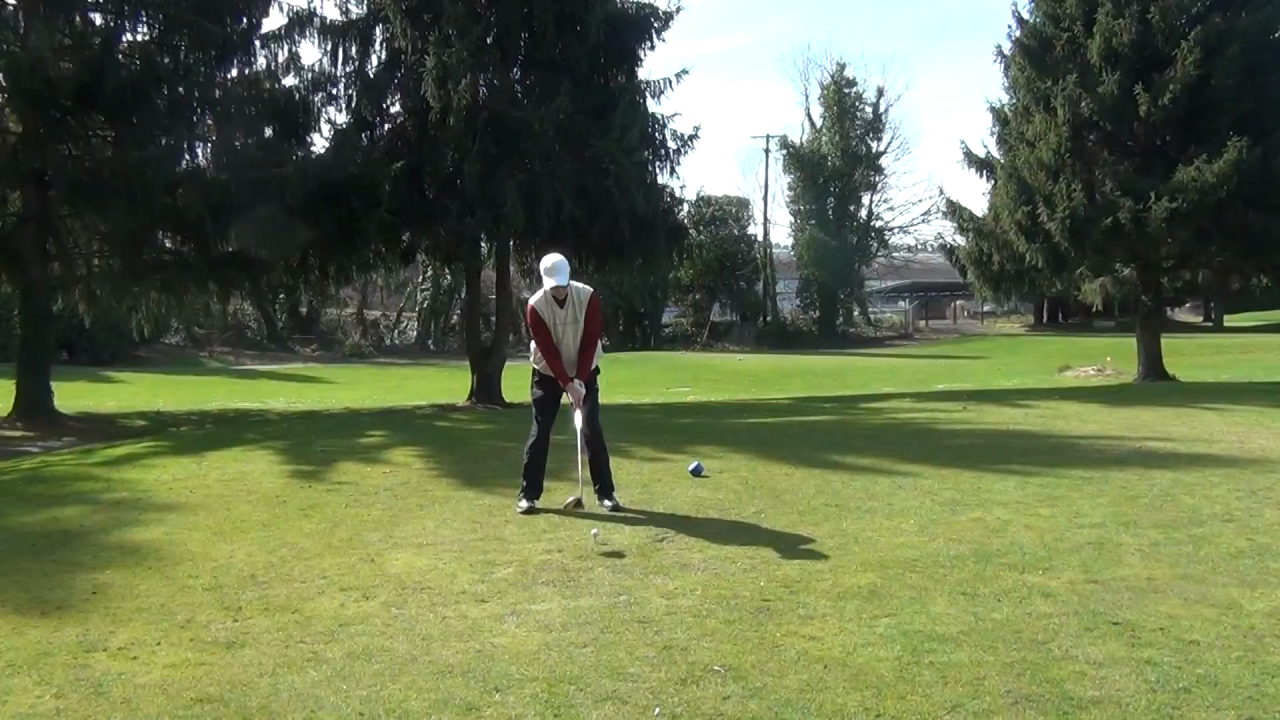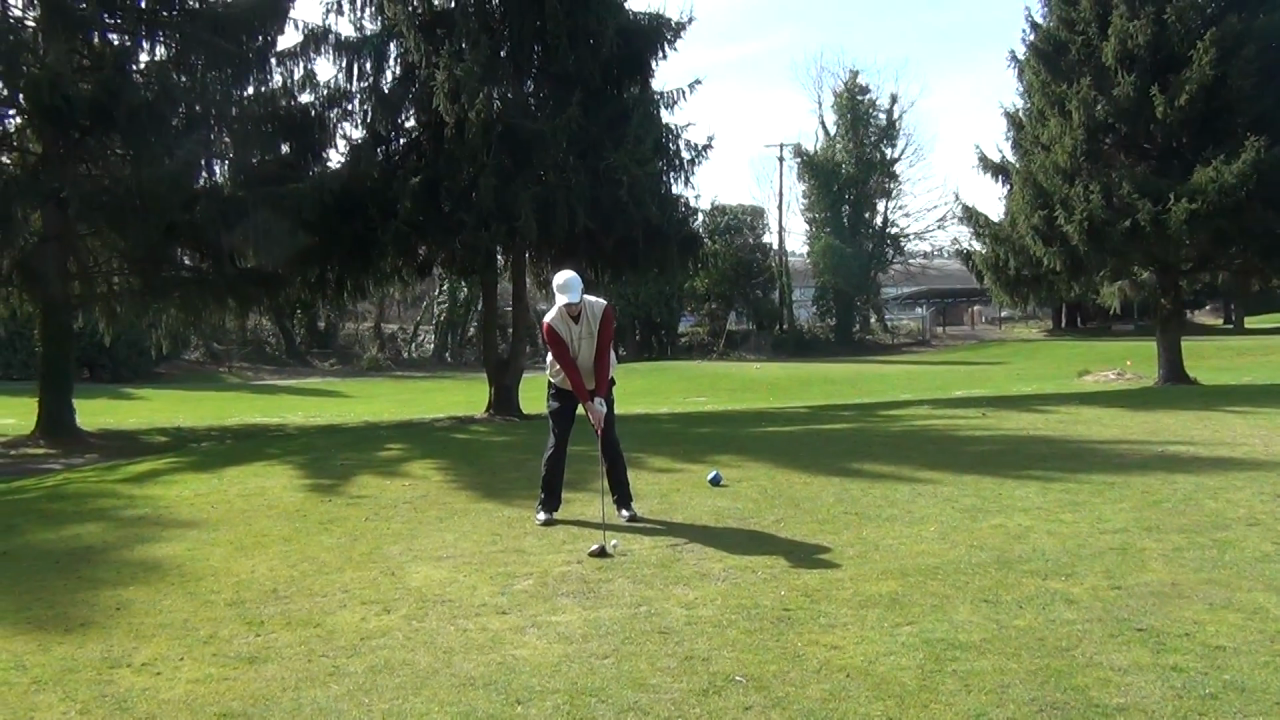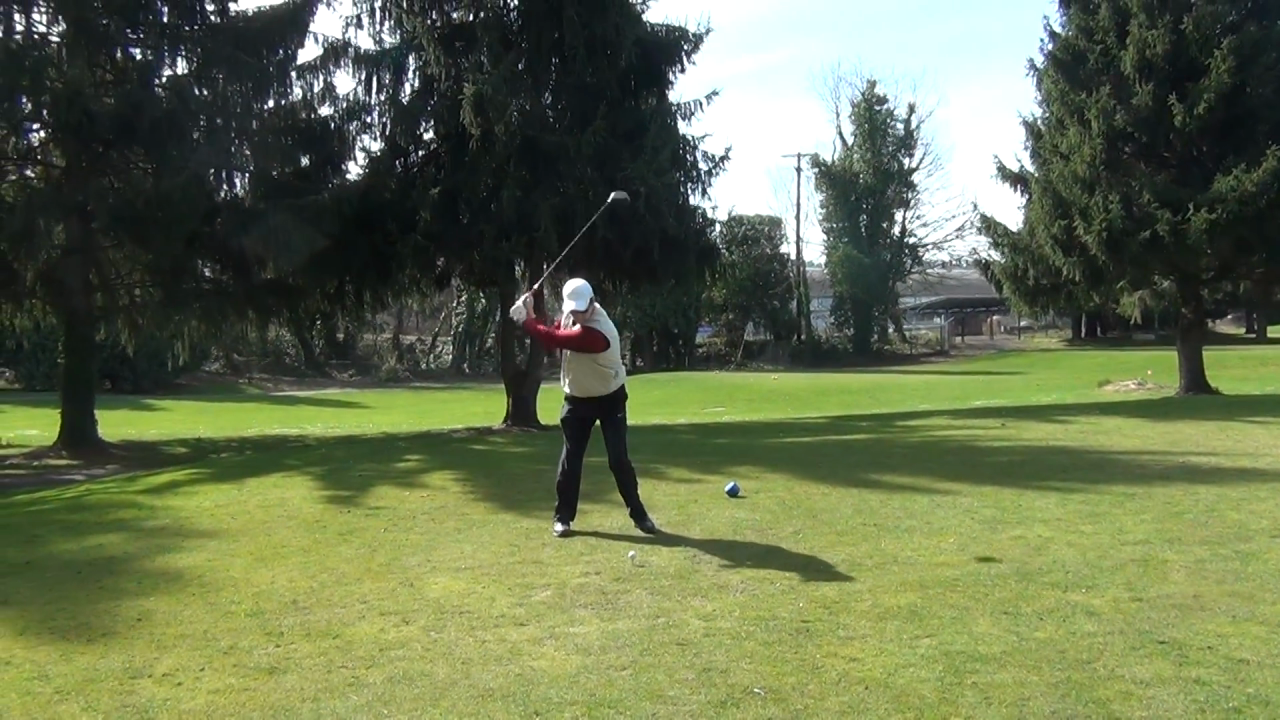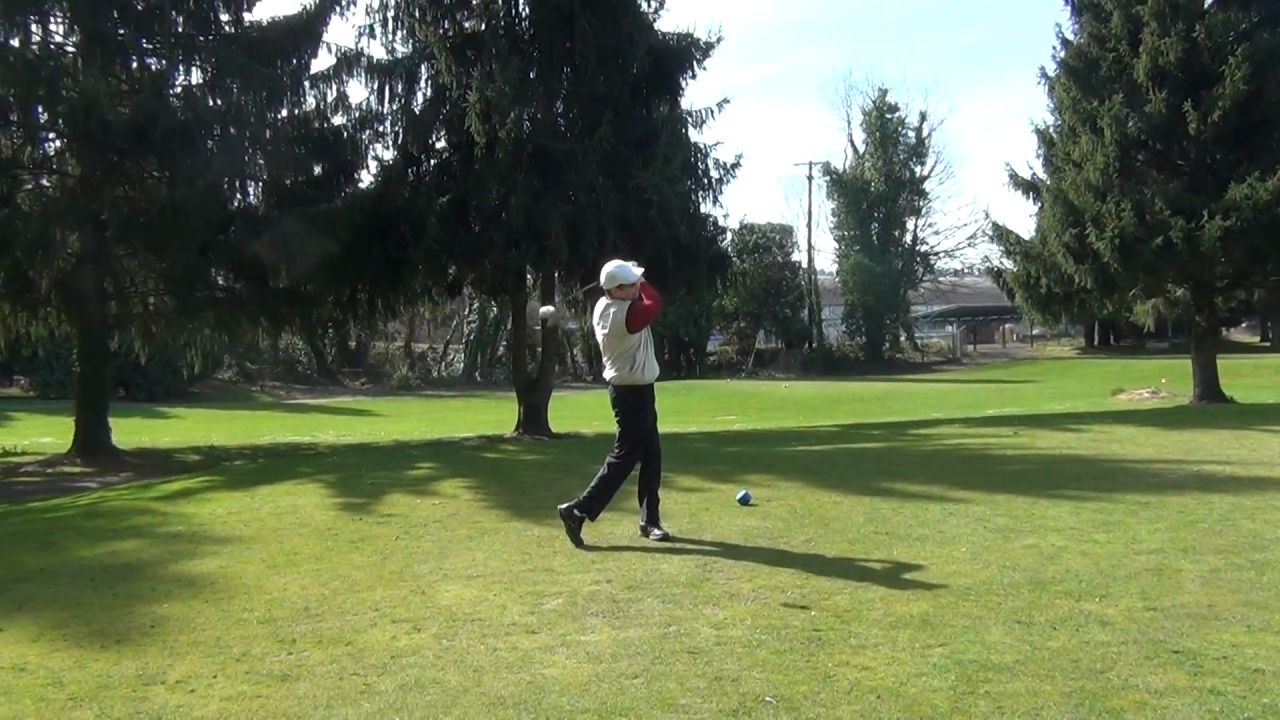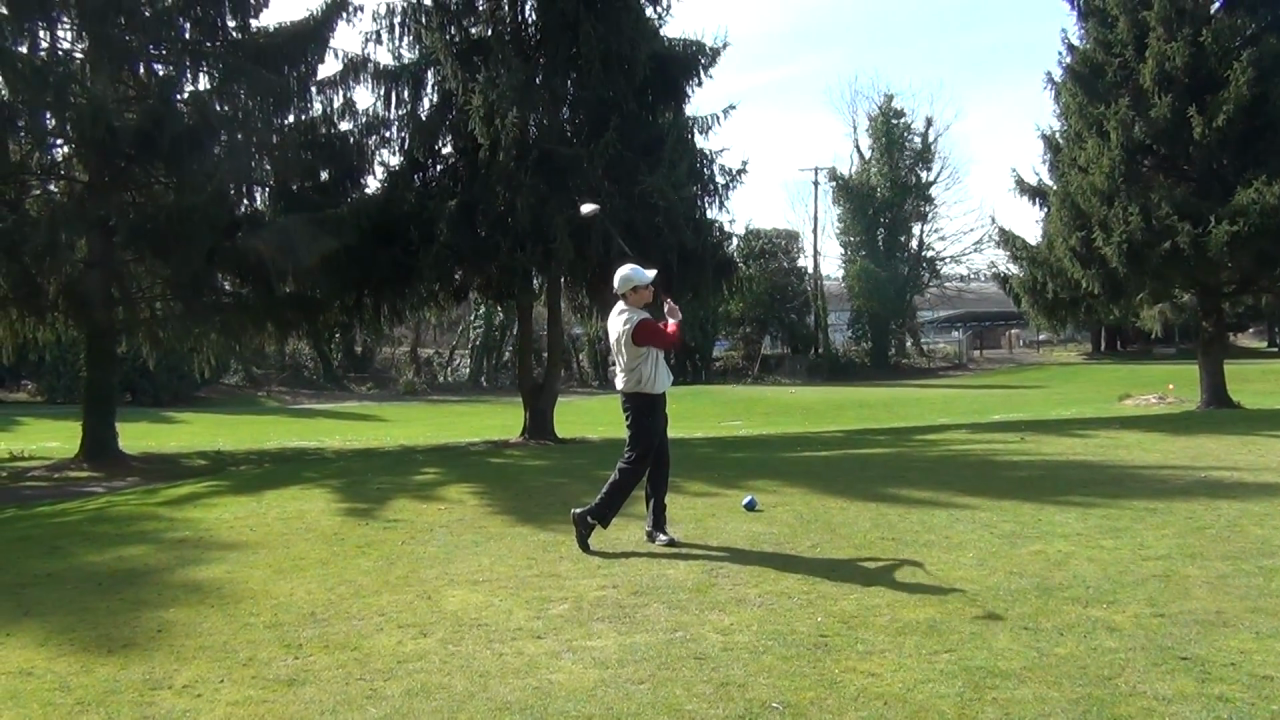
dt=1s
person 1, frame 1
left shoulder: (588, 297)
right shoulder: (536, 306)
left elbow: (591, 341)
right elbow: (547, 350)
left wrist: (579, 380)
right wrist: (567, 385)
left hip: (584, 373)
right hip: (548, 374)
left knee: (593, 430)
right knee: (540, 431)
left ankle: (605, 492)
right ankle: (528, 493)
person 1, frame 2
left shoulder: (602, 310)
right shoulder: (551, 323)
left elbow: (602, 357)
right elbow: (568, 367)
left wrist: (599, 398)
right wrist: (587, 404)
left hip: (599, 384)
right hip: (563, 387)
left knee: (610, 442)
right knee: (557, 443)
left ankle: (624, 502)
right ankle: (547, 505)
person 1, frame 3
left shoulder: (596, 333)
right shoulder: (574, 316)
left elbow: (553, 338)
right elbow: (552, 339)
left wrist: (524, 320)
right wrist: (529, 315)
left hip: (609, 399)
right hip: (577, 399)
left knee: (618, 458)
right knee: (570, 458)
left ankle: (638, 513)
right ankle: (563, 515)
person 1, frame 4
left shoulder: (604, 306)
right shoulder: (628, 313)
left elbow: (643, 301)
right elbow: (654, 304)
left wrist: (635, 281)
right wrist: (641, 284)
left hip: (633, 388)
right hip: (632, 392)
left knee: (651, 456)
right knee: (624, 457)
left ankle: (649, 520)
right ankle: (577, 510)
person 1, frame 5
left shoulder: (623, 312)
right shoulder: (637, 323)
left elbow: (657, 339)
right elbow: (669, 340)
left wrist: (668, 320)
right wrist: (673, 320)
left hip: (648, 396)
right hip: (642, 399)
left knee: (659, 462)
right knee: (635, 463)
left ankle: (656, 525)
right ankle: (590, 516)
